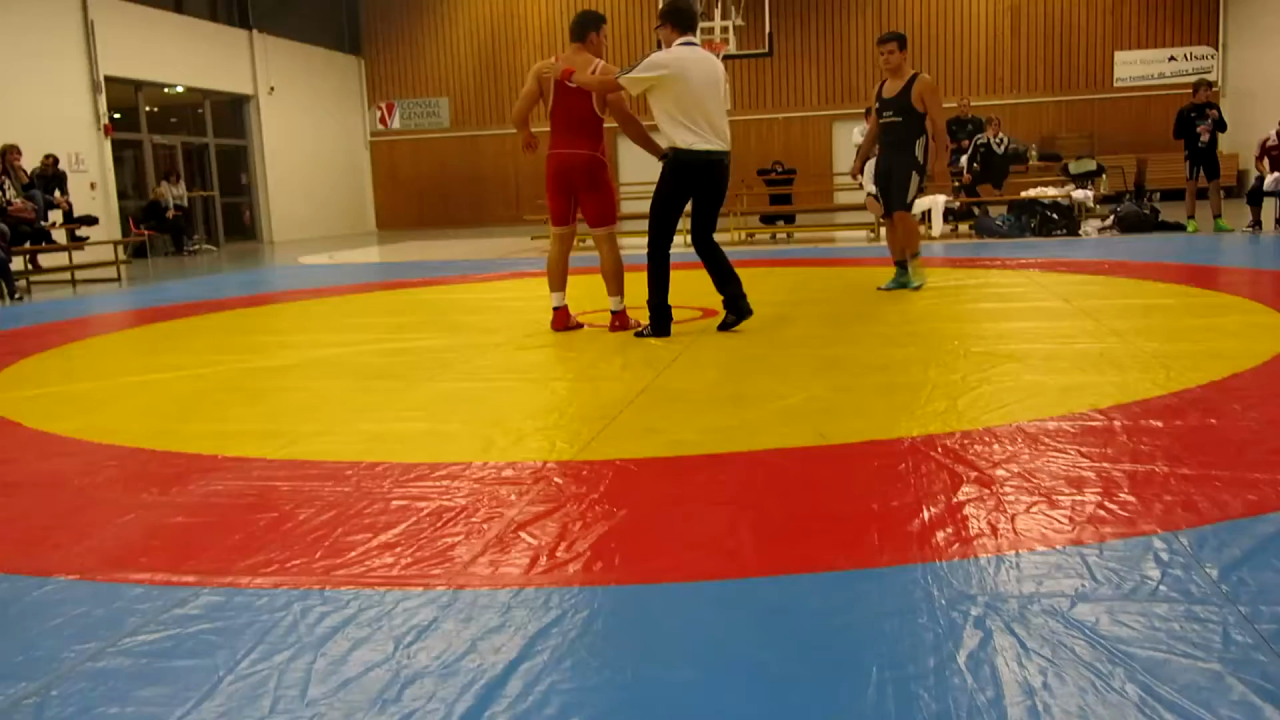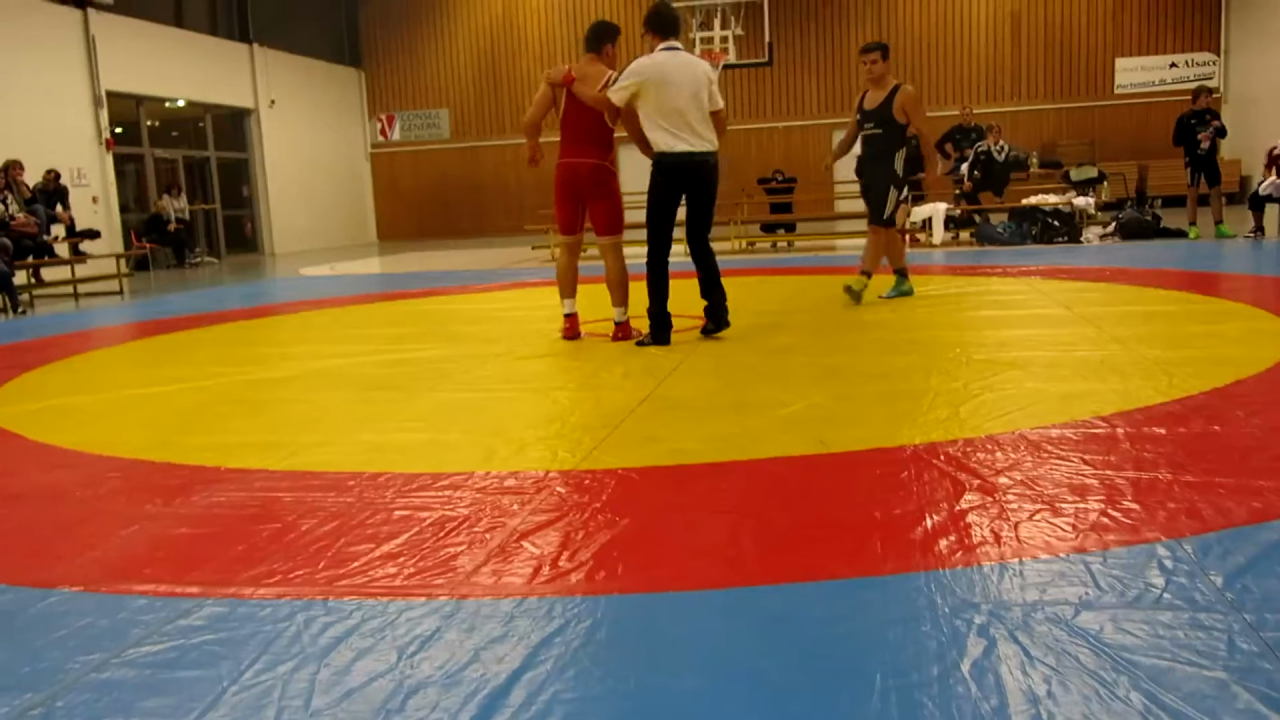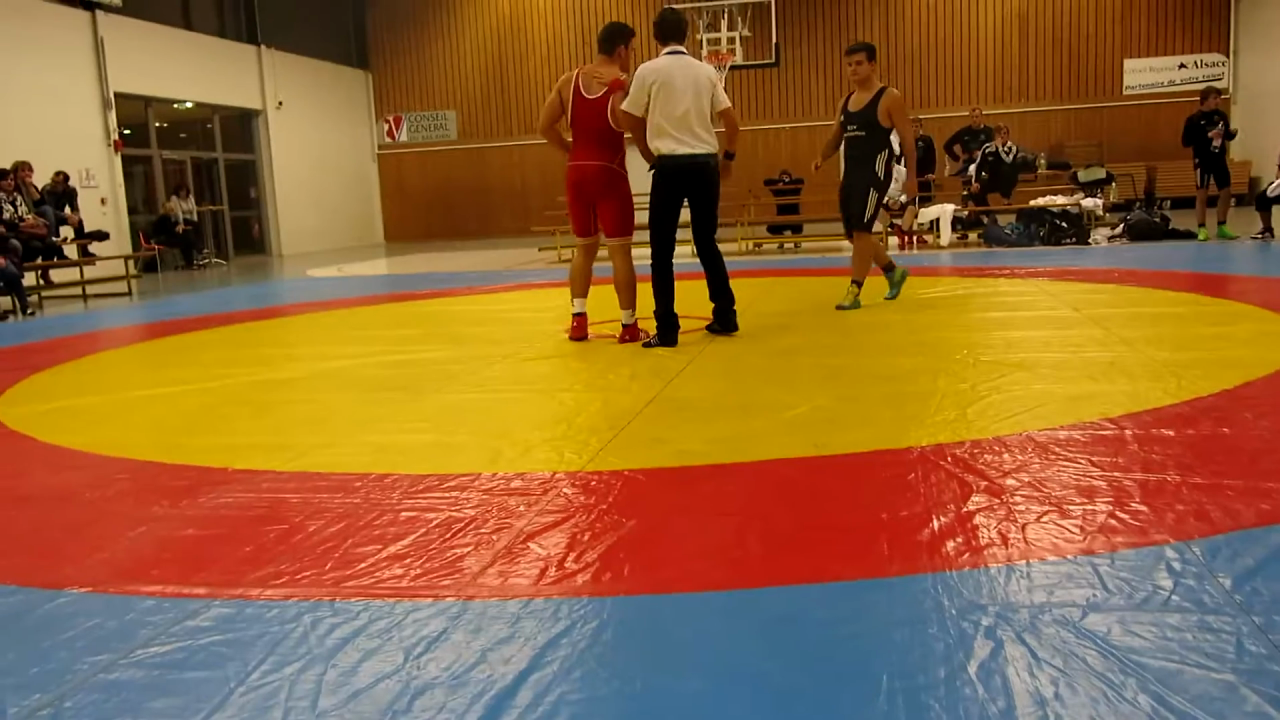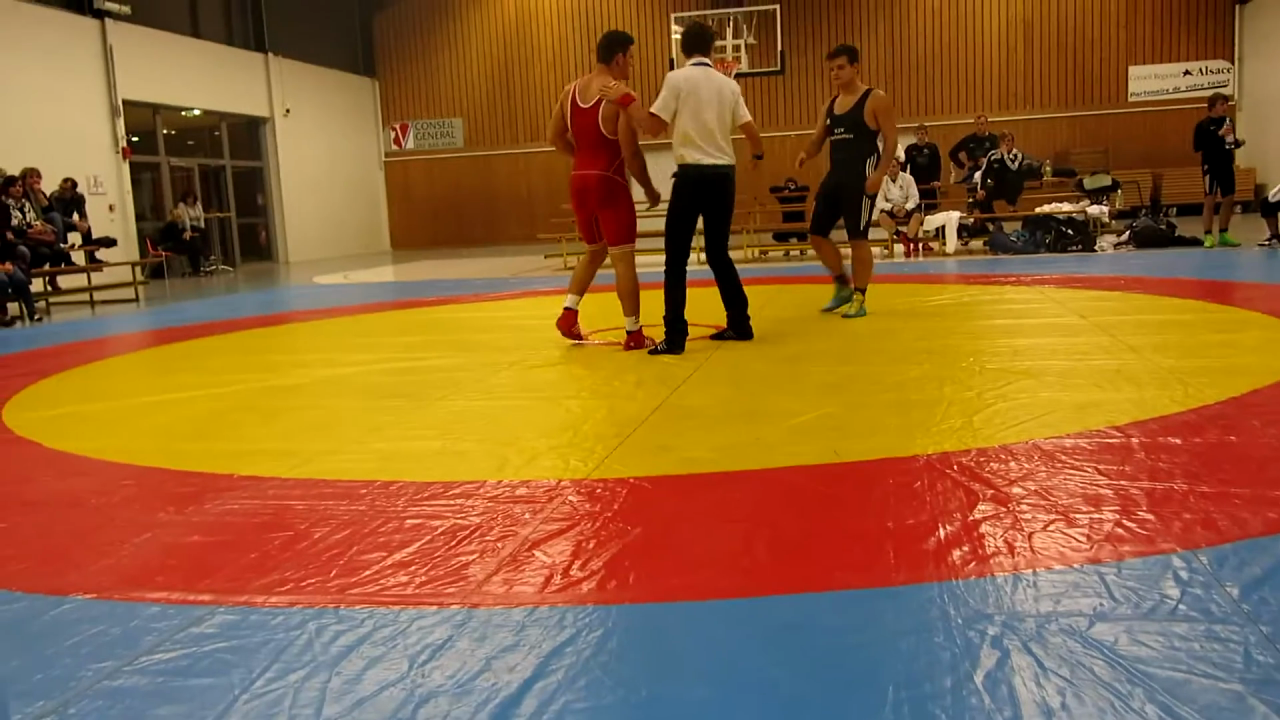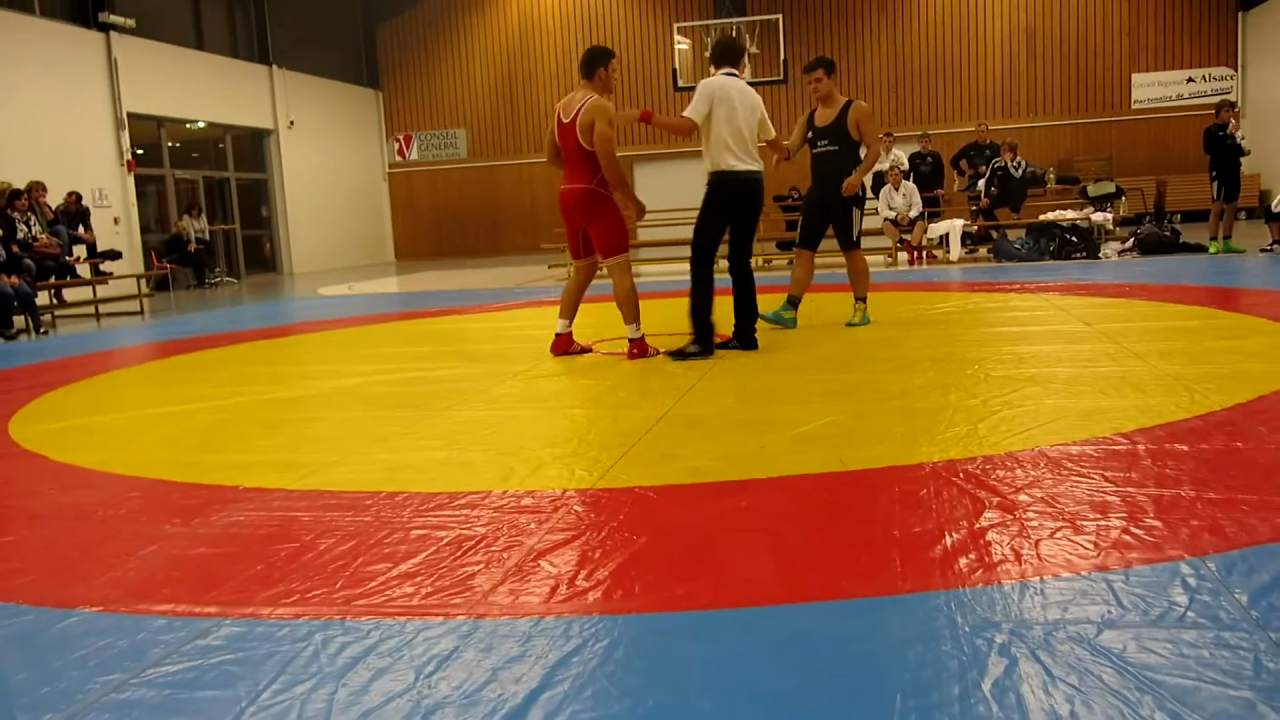
dt=0.2s
person 1, frame 1
left shoulder: (664, 61)
right shoulder: (715, 64)
left elbow: (611, 84)
left wrist: (569, 74)
left hip: (685, 160)
right hip: (718, 160)
left knee: (660, 240)
right knee: (703, 238)
left ankle: (660, 320)
right ankle: (736, 301)
person 1, frame 2
left shoulder: (645, 67)
right shoulder: (702, 69)
left elbow: (604, 103)
right elbow: (721, 121)
left wrist: (568, 80)
left hip: (670, 164)
right hip: (707, 161)
left knee: (657, 248)
right knee: (698, 241)
left ankle: (660, 328)
right ankle: (717, 310)
person 1, frame 3
left shoulder: (648, 71)
right shoulder: (706, 71)
left elbow: (631, 124)
right elbow: (731, 121)
right wrist: (728, 157)
left hip: (670, 166)
right hip: (705, 163)
left knee: (662, 249)
right knee: (706, 243)
left ankle: (666, 329)
right ankle: (725, 315)
person 1, frame 4
left shoulder: (677, 79)
right shoulder: (728, 84)
left elbow: (654, 126)
right elbow: (751, 131)
left wrist: (625, 100)
right wrist: (757, 155)
left hip: (692, 175)
right hip: (724, 175)
left knee: (676, 258)
right knee: (718, 252)
left ankle: (674, 335)
right ankle: (739, 323)
person 1, frame 5
left shoulder: (710, 85)
right shoulder: (752, 94)
left elbow: (688, 127)
right elbow: (774, 141)
left wrist: (647, 117)
right wrist: (784, 153)
left hip: (725, 182)
right hip: (753, 182)
left knee: (701, 259)
right knee: (740, 260)
left ankle: (701, 339)
right ankle: (745, 333)
person 2, frame 1
left shoulder: (544, 70)
right shoulder: (606, 72)
left elbow: (518, 115)
right elbow: (628, 124)
left wrist: (526, 135)
right wrist: (661, 153)
left hip: (557, 162)
right hip: (592, 163)
left knee: (560, 240)
right knee: (606, 240)
left ankle: (560, 312)
right ankle: (618, 315)
person 2, frame 2
right shoulder: (618, 83)
left elbow: (530, 123)
right elbow: (637, 134)
left wrist: (533, 149)
left hip: (566, 171)
right hip: (600, 173)
left knee: (568, 248)
right knee: (612, 250)
left ankle: (570, 319)
right ankle: (621, 325)
person 2, frame 3
left shoulder: (568, 80)
right shoulder: (625, 87)
left elbow: (545, 126)
left hip: (576, 173)
right hip: (609, 175)
left knee: (585, 248)
right knee: (620, 252)
left ankle: (579, 320)
right ankle: (629, 326)
person 2, frame 4
left shoulder: (571, 90)
left elbow: (556, 139)
right elbow: (630, 151)
right wrist: (649, 188)
left hip: (579, 181)
right hip: (609, 184)
left knee: (594, 252)
right knee: (623, 259)
left ankle: (568, 314)
right ankle: (633, 334)
person 2, frame 5
left shoulder: (562, 105)
right shoulder: (602, 107)
left elbow: (552, 156)
right elbow: (608, 160)
right wrist: (632, 198)
left hip: (569, 195)
right hip: (594, 197)
left knee: (583, 269)
right knee: (620, 269)
left ankle: (562, 337)
right ankle: (637, 343)
person 3, frame 1
left shoulder: (922, 84)
right shoulder: (881, 88)
left elbow: (937, 124)
right wrist: (861, 158)
left hip: (911, 157)
right hip: (885, 159)
left knee: (901, 213)
right knee: (890, 217)
left ankle: (915, 263)
right ankle: (902, 271)
person 3, frame 2
left shoulder: (904, 95)
right shoulder: (862, 99)
left elbow: (922, 134)
right elbow: (851, 135)
left wrist: (931, 169)
right wrist: (834, 156)
left hip: (892, 169)
right hip: (868, 169)
left knee: (877, 226)
right knee: (887, 228)
left ankle: (861, 283)
right ankle: (902, 280)
person 3, frame 3
left shoulder: (890, 98)
right shoulder: (846, 102)
left elbow: (906, 138)
right elbow: (835, 137)
left wrist: (911, 174)
right wrist: (822, 157)
left hip: (874, 172)
right hip: (850, 172)
left knee: (862, 231)
right knee: (854, 234)
left ankle: (855, 291)
right ankle: (894, 272)
person 3, frame 4
left shoulder: (876, 99)
right shoulder: (830, 105)
left elbow: (891, 139)
right elbow: (816, 140)
left wrist: (879, 172)
right wrist: (806, 154)
left hip: (862, 177)
right hip: (834, 176)
left knee: (858, 239)
right knee: (817, 235)
left ankle: (859, 298)
right ankle: (844, 285)
person 3, frame 5
left shoulder: (857, 110)
right shoulder: (808, 118)
left elbow: (874, 148)
right elbow: (791, 147)
left wrist: (858, 176)
right wrist: (782, 153)
left hip: (845, 190)
right hip: (817, 190)
left knee: (851, 250)
right knee: (803, 249)
left ankle: (861, 307)
right ankle: (789, 310)
